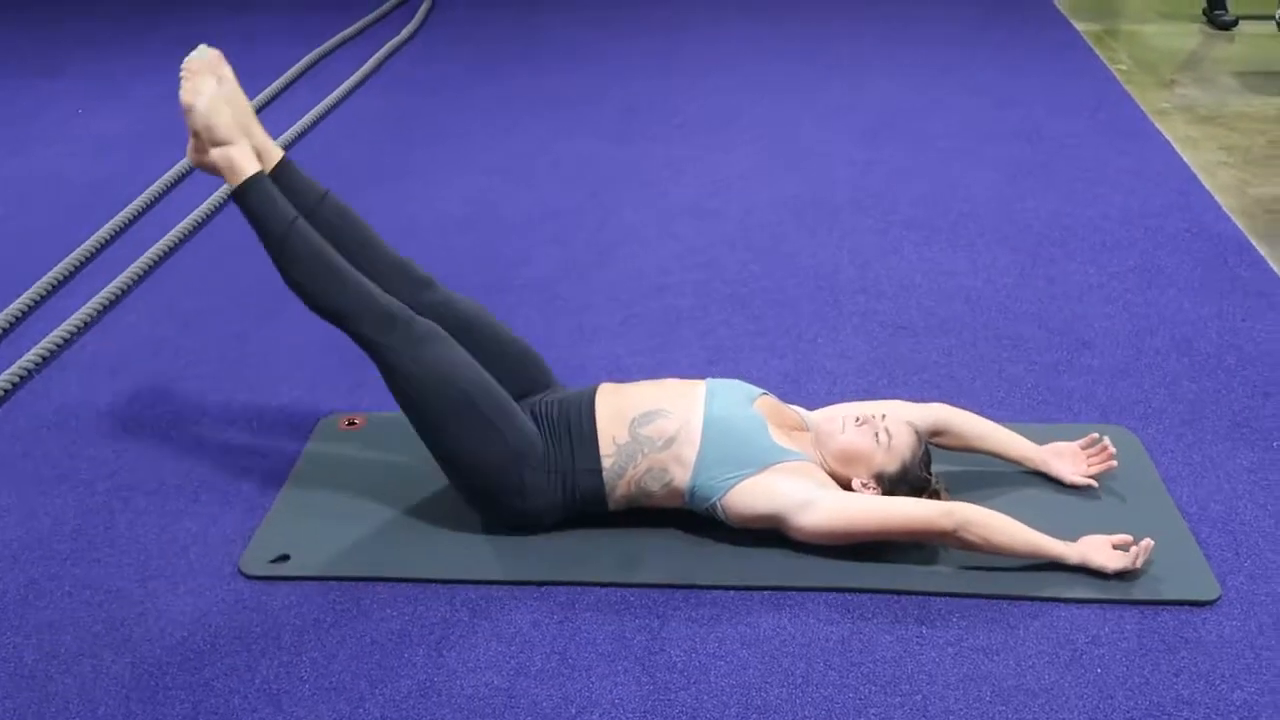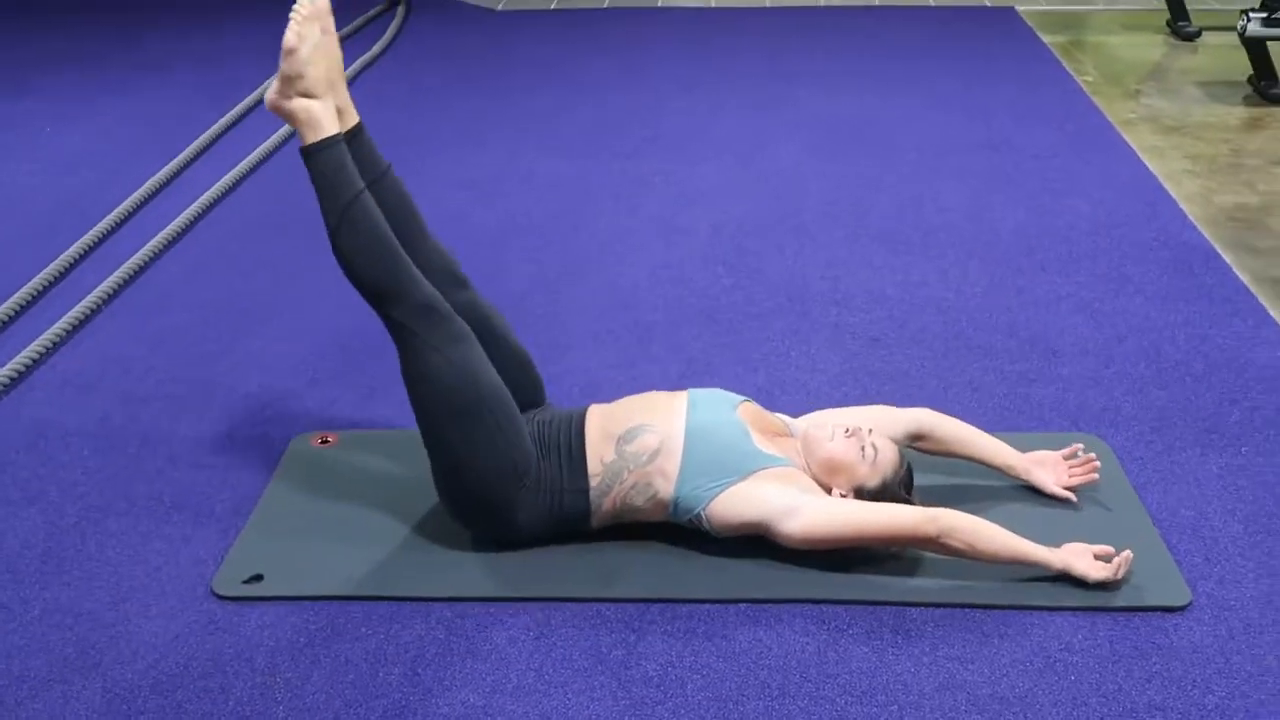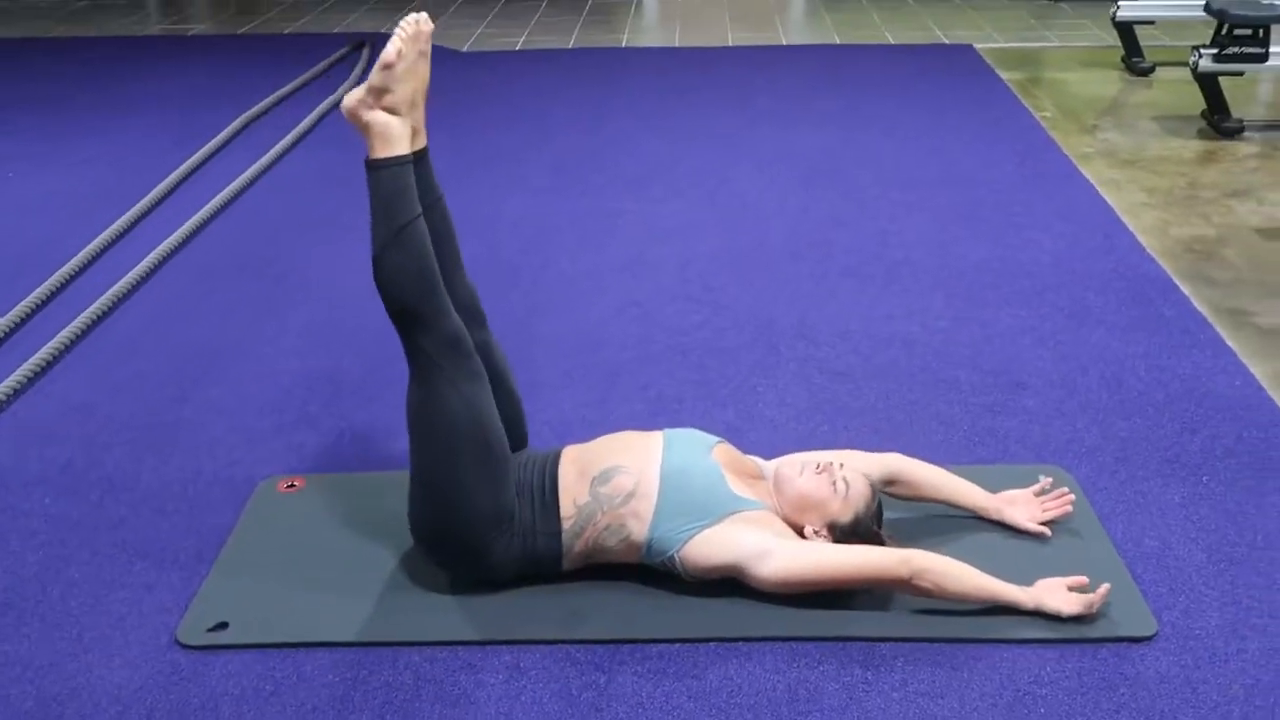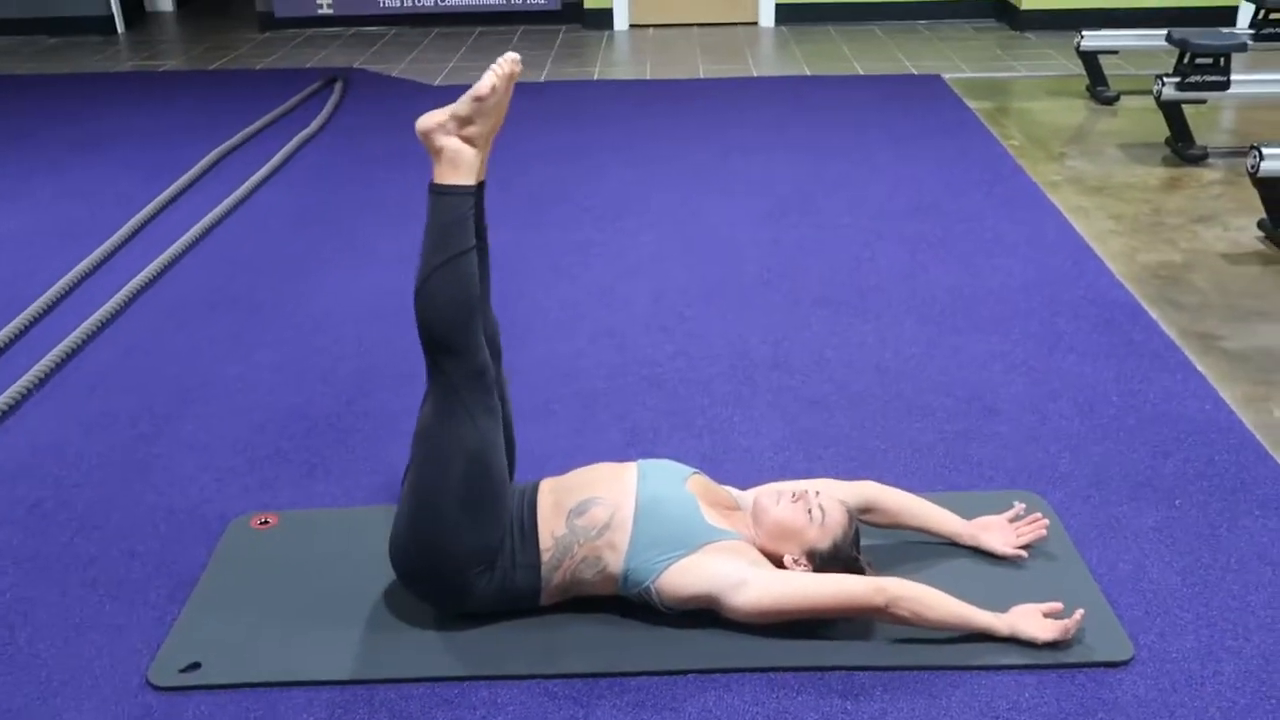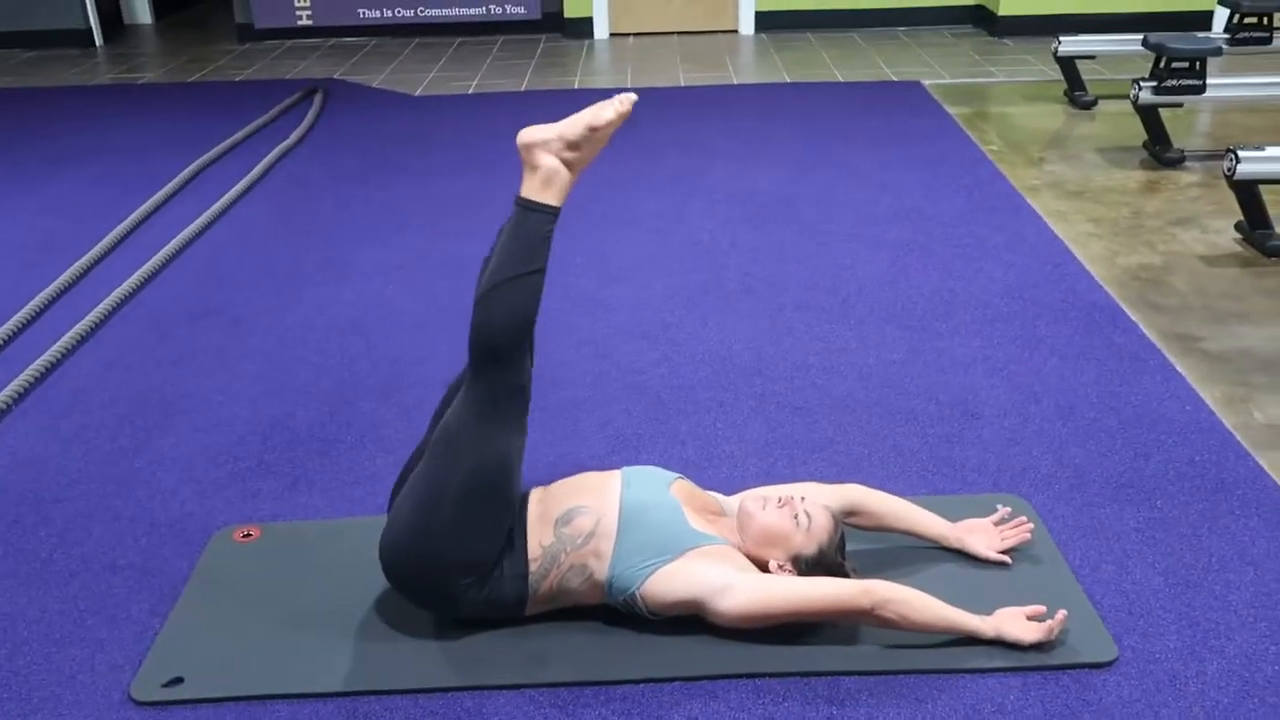
dt=0.5s
person 1, frame 1
left shoulder: (808, 499)
right shoulder: (806, 427)
left elbow: (951, 521)
right elbow: (939, 415)
left wrist: (1072, 554)
right wrist: (1040, 455)
left hip: (532, 477)
right hip: (557, 412)
left knee: (386, 320)
right knee: (414, 295)
left ankle: (240, 164)
right ankle: (255, 150)
person 1, frame 2
left shoulder: (789, 505)
right shoulder: (791, 434)
left elbow: (933, 527)
right elbow: (920, 417)
left wrist: (1057, 559)
right wrist: (1022, 464)
left hip: (515, 494)
right hip: (544, 433)
left knee: (418, 307)
right knee: (441, 285)
left ankle: (318, 119)
person 1, frame 3
left shoulder: (763, 547)
right shoulder: (761, 478)
left elbow: (905, 568)
right elbow: (892, 464)
left wrist: (1028, 598)
right wrist: (993, 505)
left hip: (488, 535)
right hip: (519, 483)
left knee: (437, 333)
left ankle: (389, 133)
person 1, frame 4
left shoulder: (738, 578)
right shoulder: (737, 507)
left elbow: (883, 596)
right elbow: (868, 492)
left wrist: (1005, 624)
right wrist: (970, 531)
left hip: (463, 563)
right hip: (505, 517)
left knee: (460, 363)
left ankle: (456, 158)
person 1, frame 5
left shoulder: (725, 585)
right shoulder: (722, 514)
left elbow: (867, 599)
right elbow: (850, 494)
left wrist: (988, 628)
right wrist: (953, 533)
left hip: (448, 565)
left knee: (501, 367)
